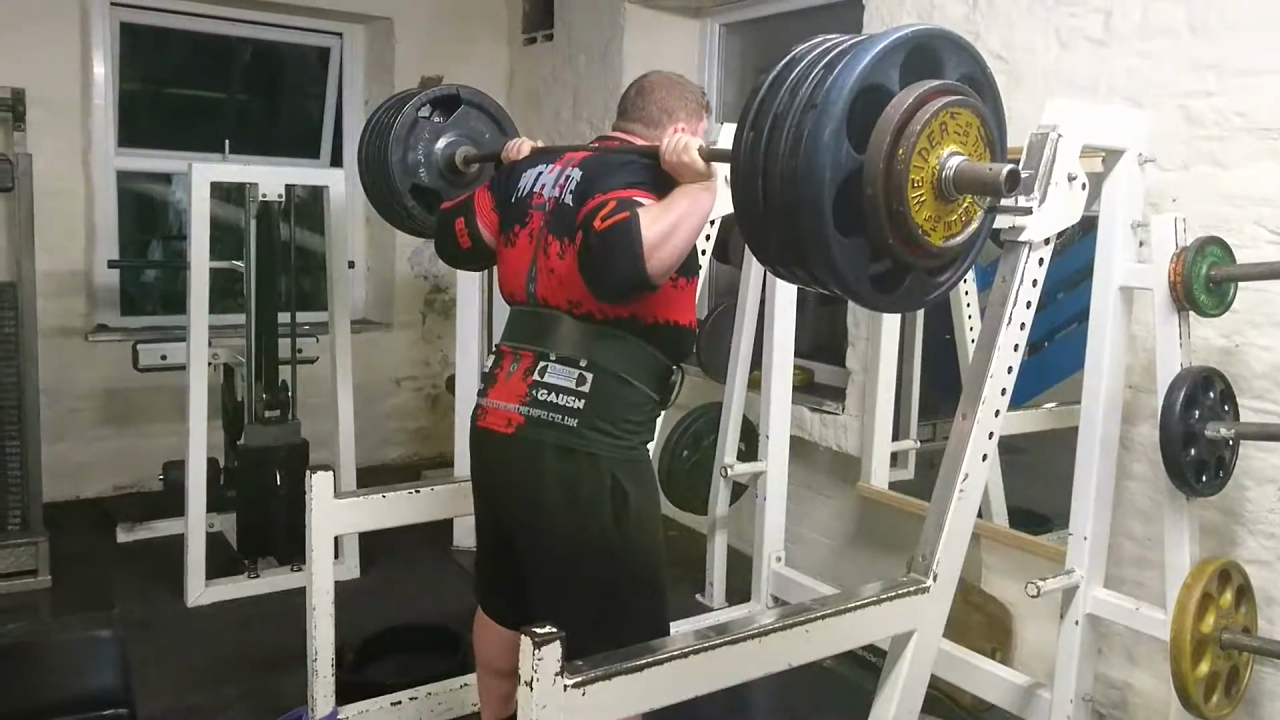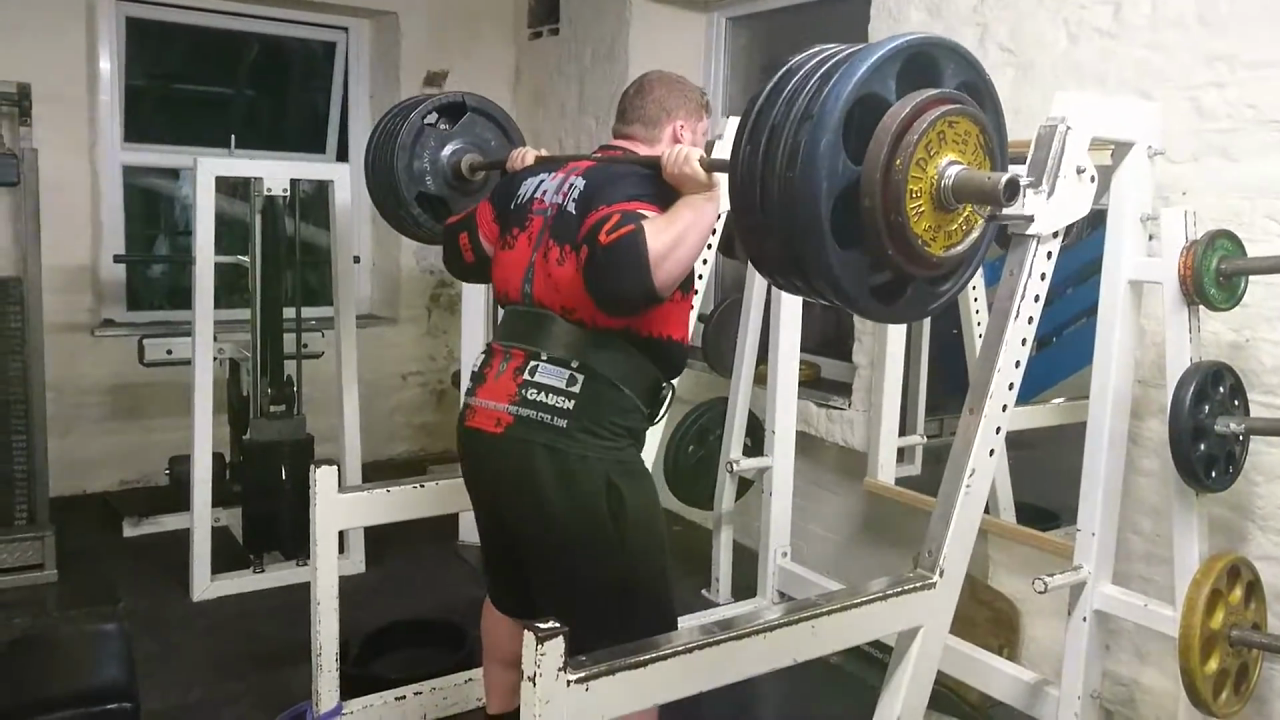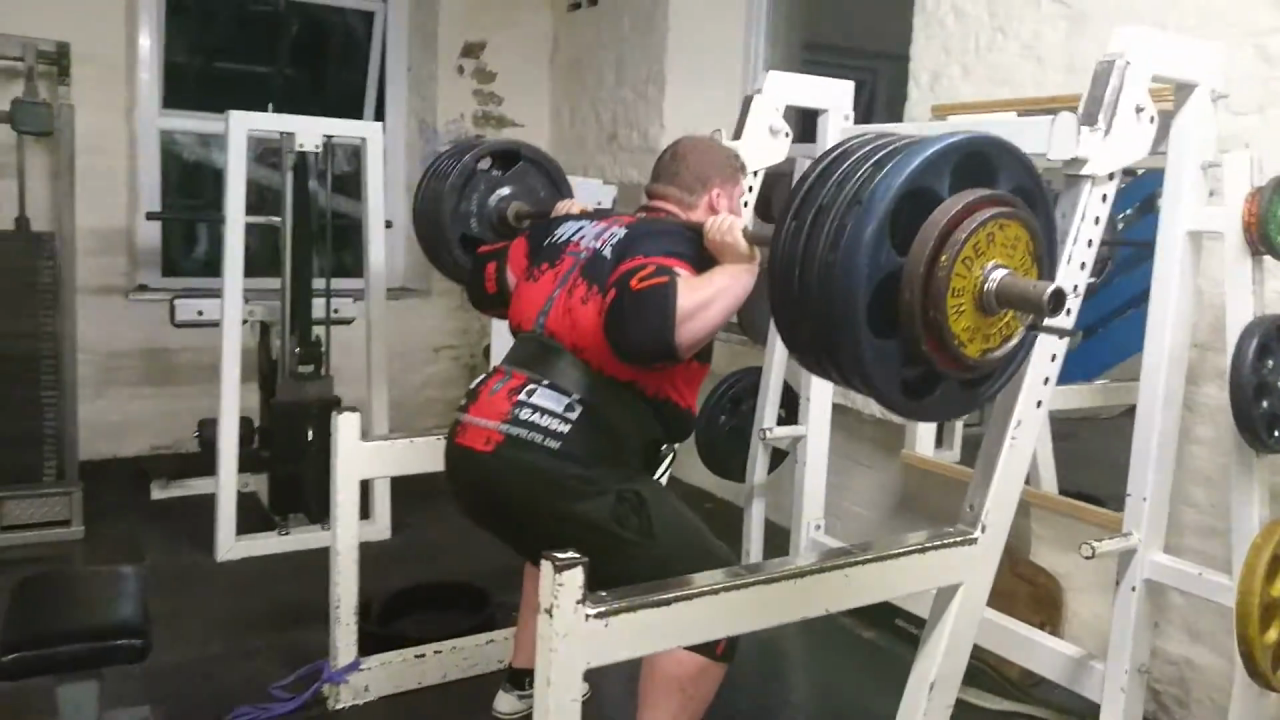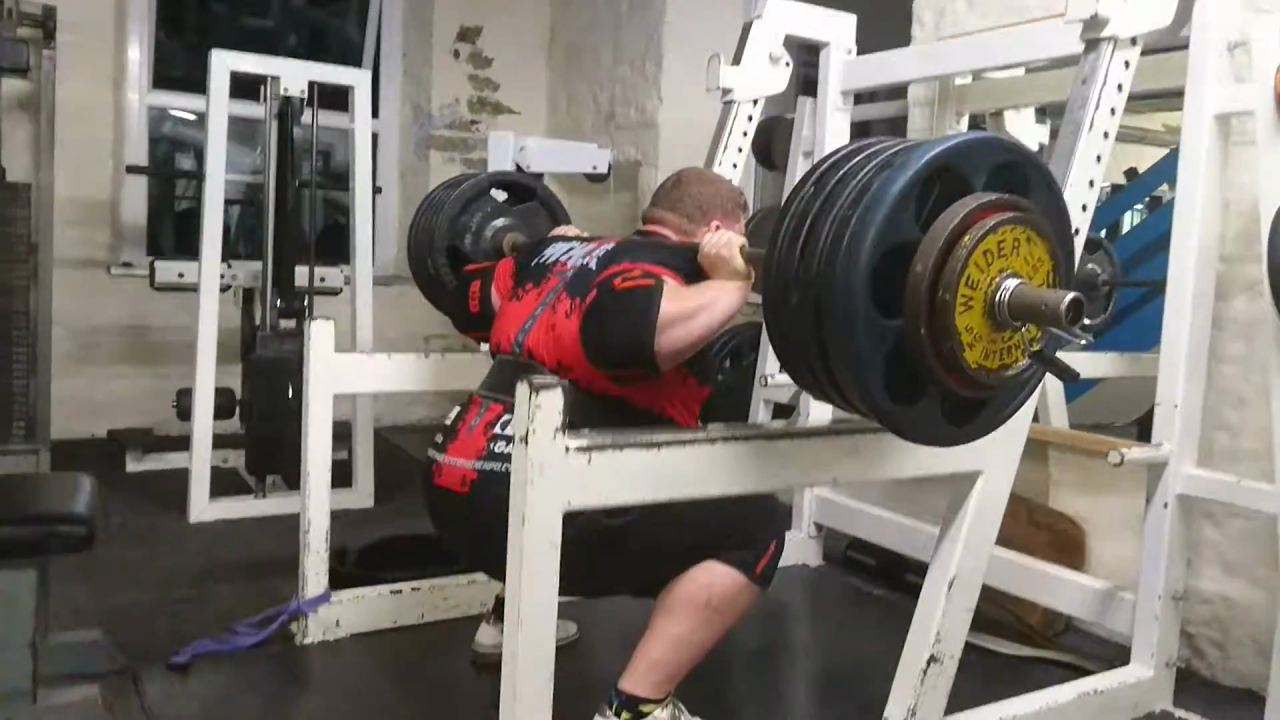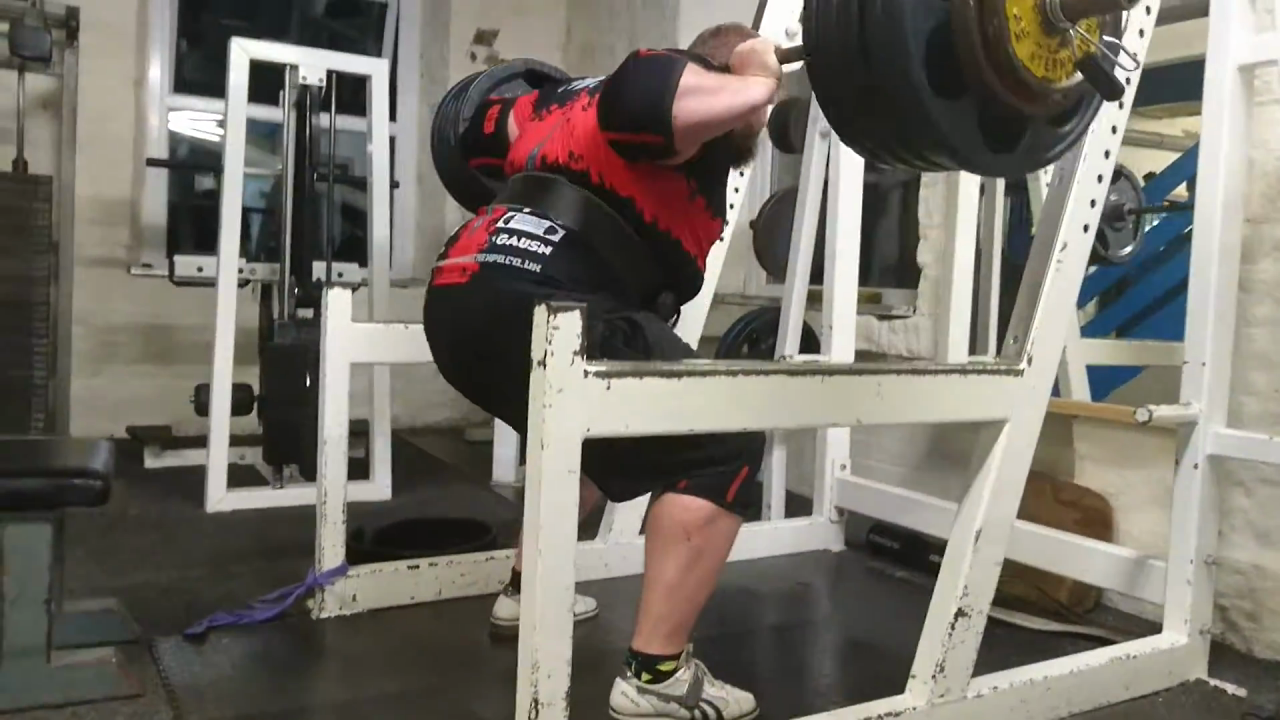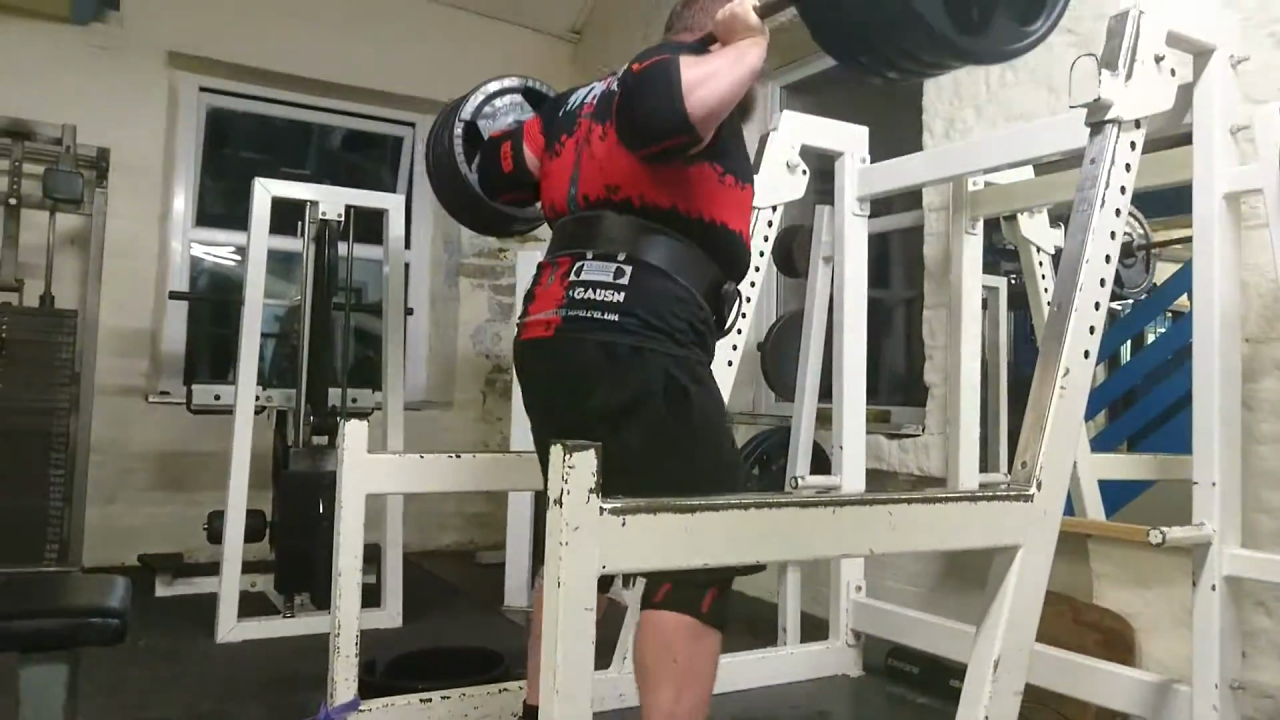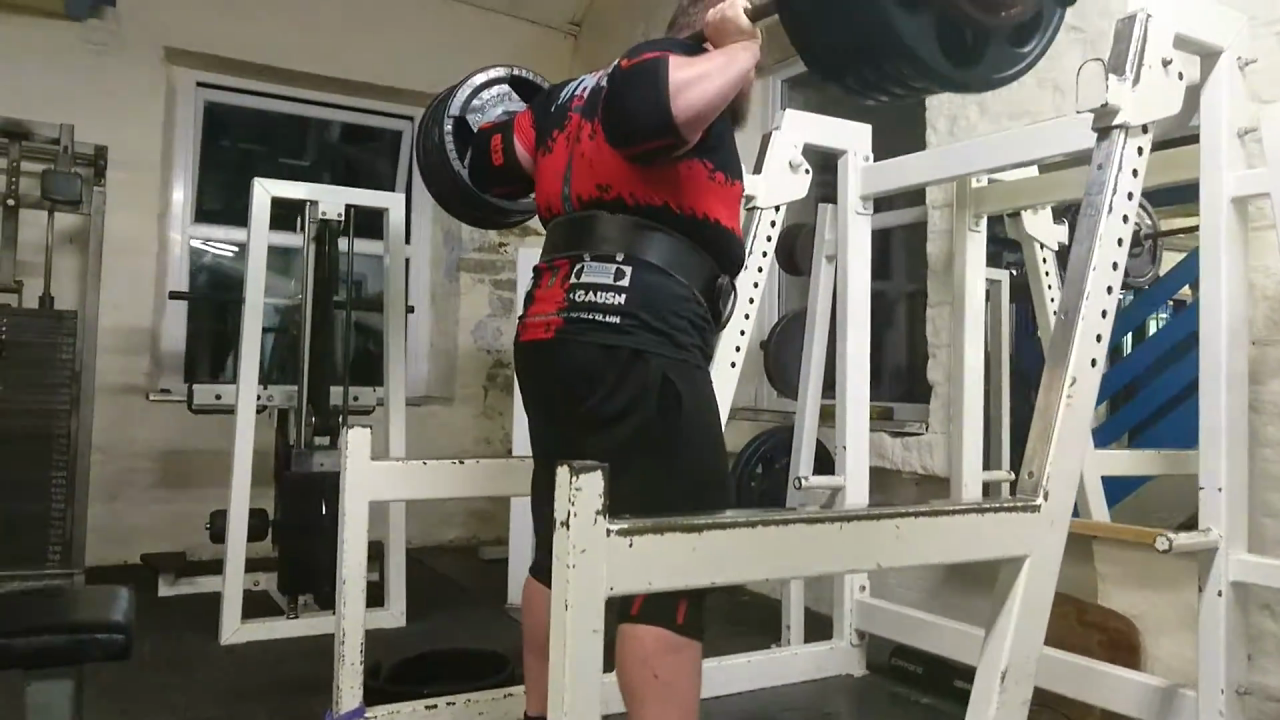
dt=0.7s
person 1, frame 1
left shoulder: (538, 172)
right shoulder: (636, 178)
left elbow: (455, 237)
right elbow: (622, 262)
right wrist: (698, 184)
left hip: (501, 423)
right hip: (581, 448)
left knee: (505, 601)
right knee: (611, 648)
person 1, frame 2
left shoulder: (540, 180)
right shoulder: (638, 187)
left elbow: (461, 250)
right elbow: (628, 278)
right wrist: (701, 196)
left hip: (491, 423)
right hip: (570, 447)
left knee: (514, 593)
right knee: (627, 645)
person 1, frame 3
left shoulder: (574, 229)
right shoulder: (678, 249)
left elbow: (485, 283)
right elbow: (649, 330)
right wrist: (738, 267)
left hip: (477, 449)
right hip: (551, 468)
left knee: (568, 539)
person 1, frame 4
left shoulder: (561, 250)
right shoulder: (669, 269)
left elbow: (471, 304)
right elbow: (626, 332)
right wrist: (731, 283)
left hip: (460, 488)
right knee: (754, 525)
person 1, frame 5
left shoulder: (583, 92)
right shoulder: (702, 92)
left elbow: (484, 134)
right elbow: (644, 97)
right wrist: (759, 81)
left hip: (466, 296)
right hip: (531, 300)
left knee: (598, 434)
right knee: (719, 447)
left ankle: (526, 591)
person 1, frame 6
left shoulder: (589, 98)
right shoulder: (680, 69)
left elbow: (496, 169)
right elbow: (665, 108)
left hip: (556, 336)
right hip: (631, 342)
right knee: (696, 558)
person 1, frame 7
left shoulder: (580, 90)
right shoulder: (674, 62)
left elbow: (488, 162)
right elbow: (651, 106)
left hip: (557, 336)
right hip: (632, 343)
left knee: (564, 550)
